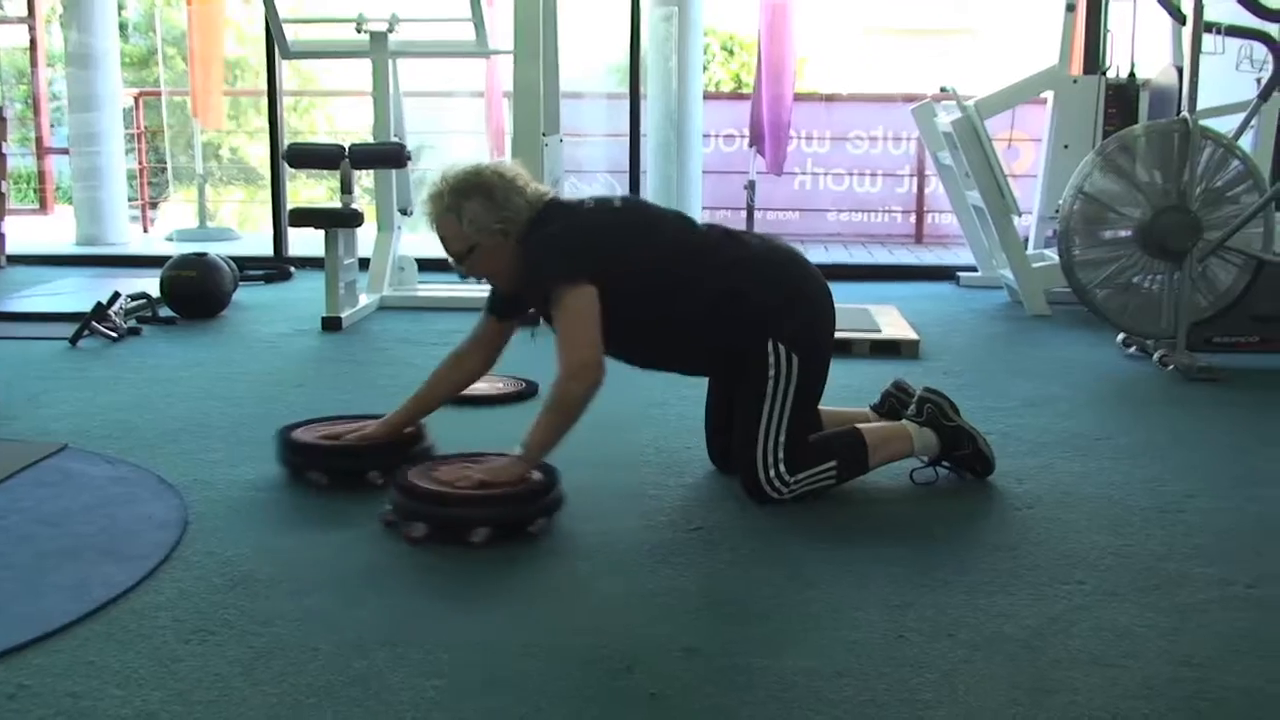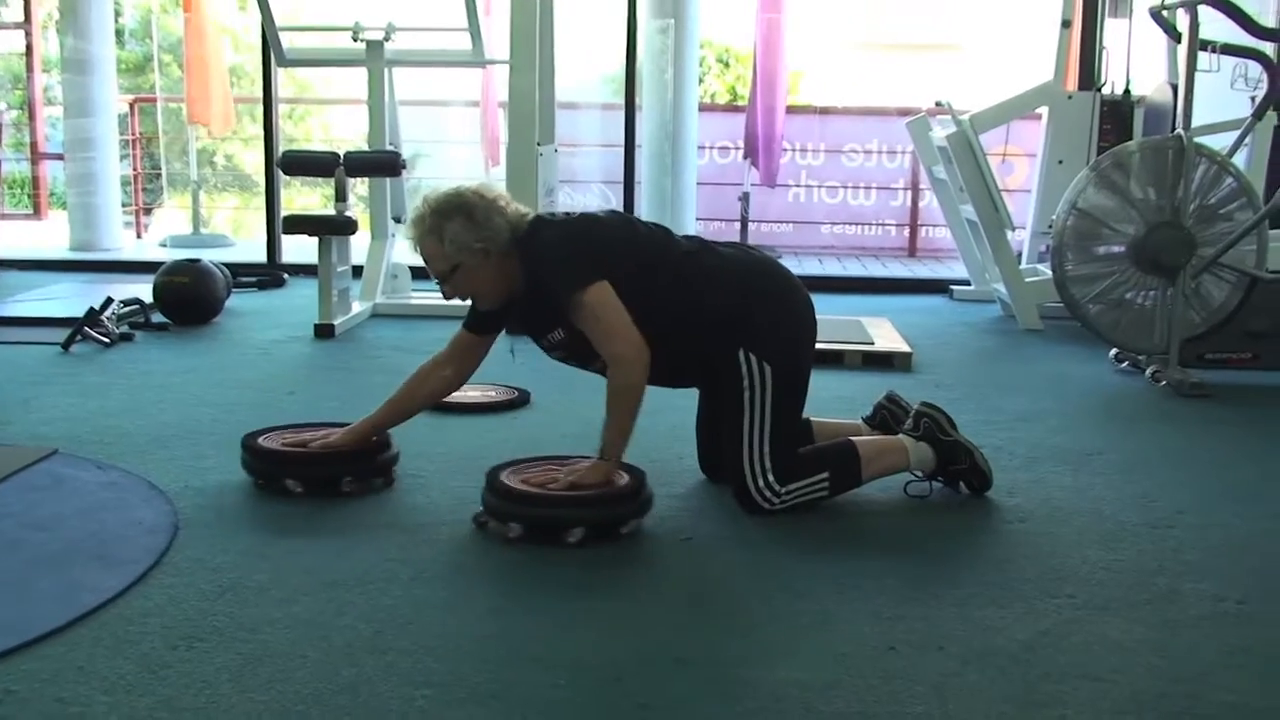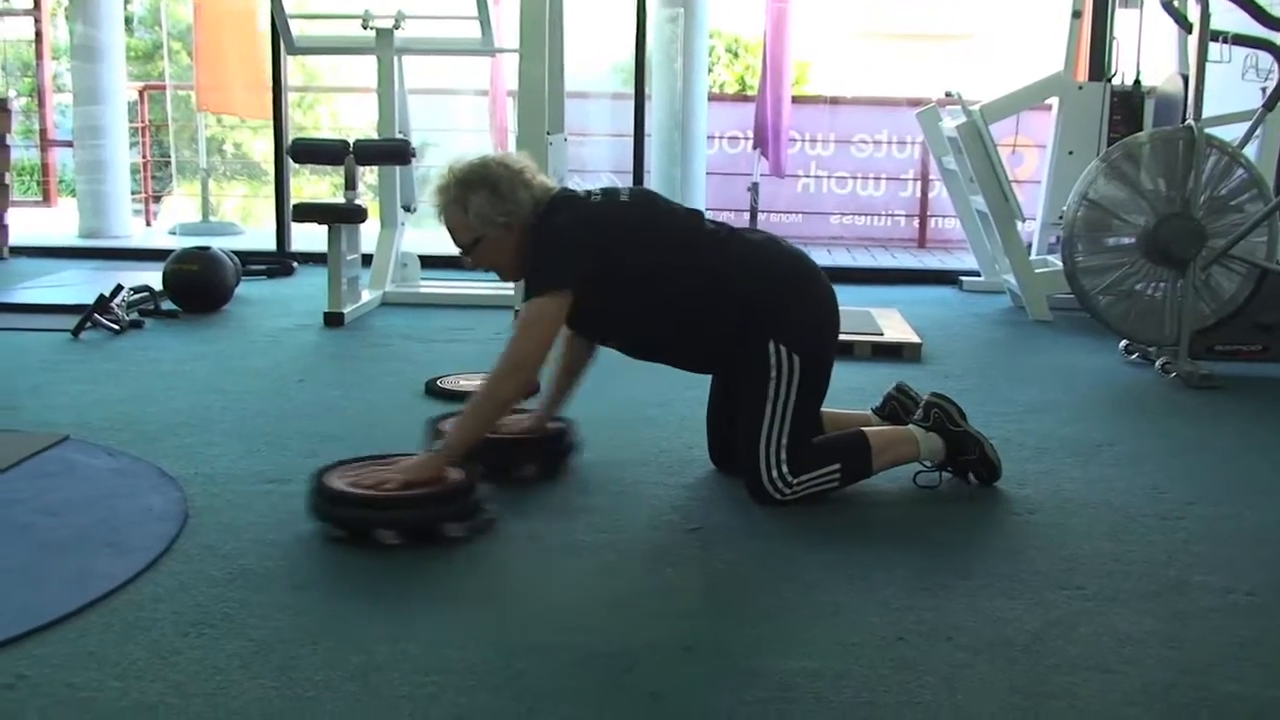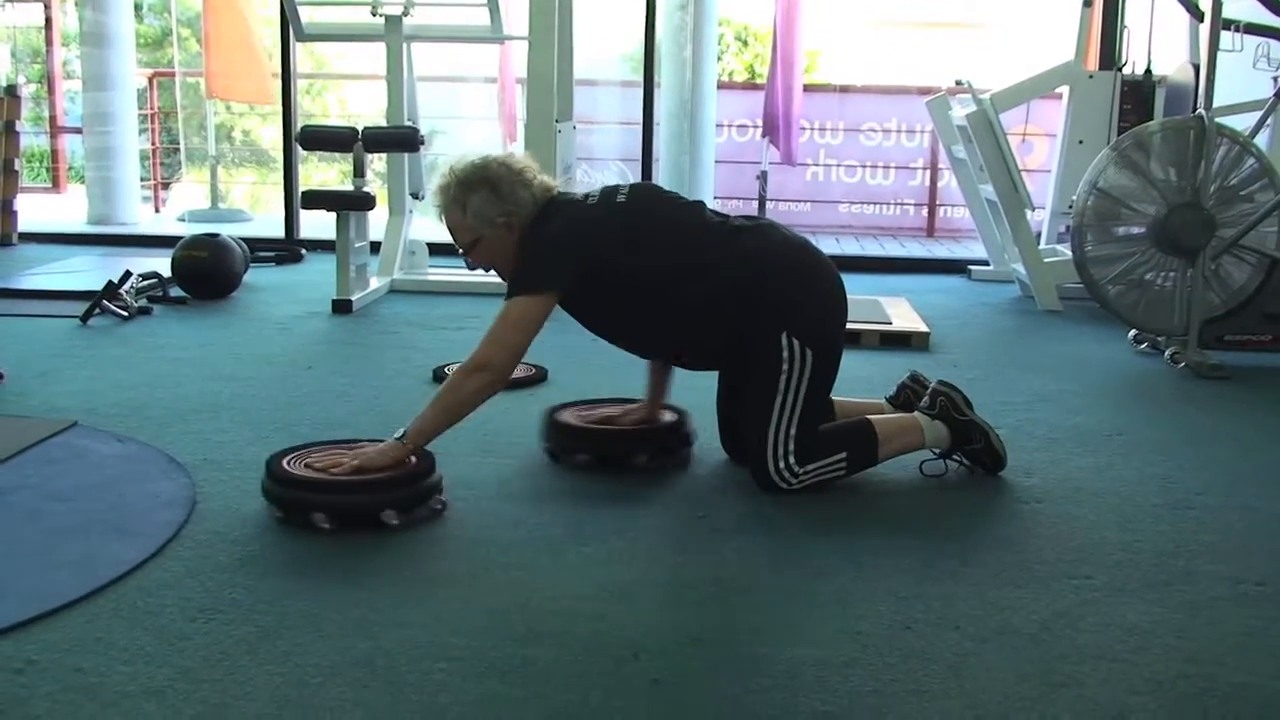
dt=0.5s
person 1, frame 1
left shoulder: (562, 244)
right shoulder: (527, 258)
left elbow: (581, 375)
right elbow: (474, 356)
left wrist: (525, 462)
right wrist: (390, 425)
left hip: (784, 313)
right hip: (755, 318)
left knee: (770, 476)
right knee: (730, 454)
left ankle: (923, 436)
right ankle: (891, 409)
person 1, frame 2
left shoulder: (555, 253)
right shoulder: (509, 282)
left elbow: (630, 358)
right elbow: (446, 369)
left wrist: (608, 462)
right wrist: (357, 434)
left hip: (762, 320)
right hip: (737, 325)
left knee: (762, 487)
right knee: (722, 462)
left ankle: (920, 450)
right ankle: (886, 423)
person 1, frame 3
left shoulder: (560, 241)
right shoulder: (572, 226)
left elbow: (517, 369)
right elbow: (585, 331)
left wrist: (438, 460)
right wrist: (549, 410)
left hip: (787, 314)
right hip: (767, 310)
left knee: (775, 478)
right knee: (732, 455)
left ankle: (930, 441)
right ankle: (894, 414)
person 1, frame 4
left shoulder: (555, 244)
right shoulder: (577, 227)
left elbow: (487, 368)
left wrist: (399, 447)
right wrist: (654, 401)
left hip: (793, 303)
right hip: (771, 298)
left knee: (779, 466)
right knee: (744, 443)
left ankle: (934, 427)
right ankle: (906, 401)
